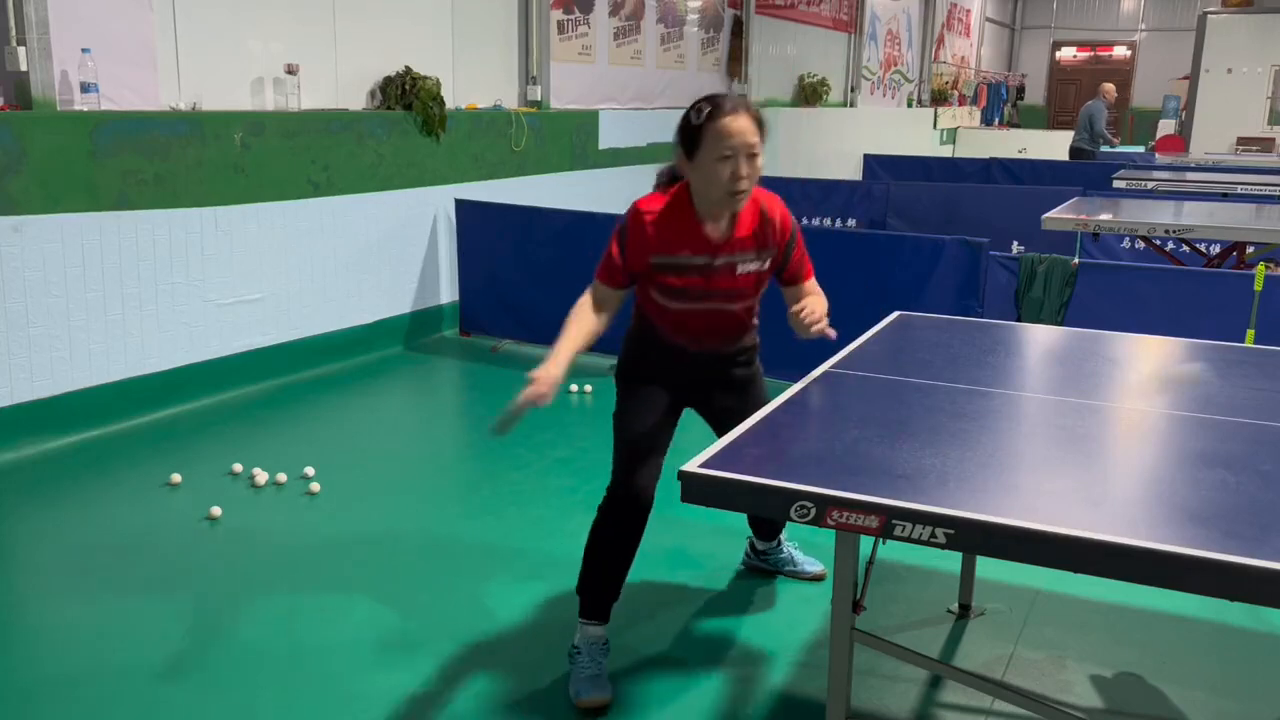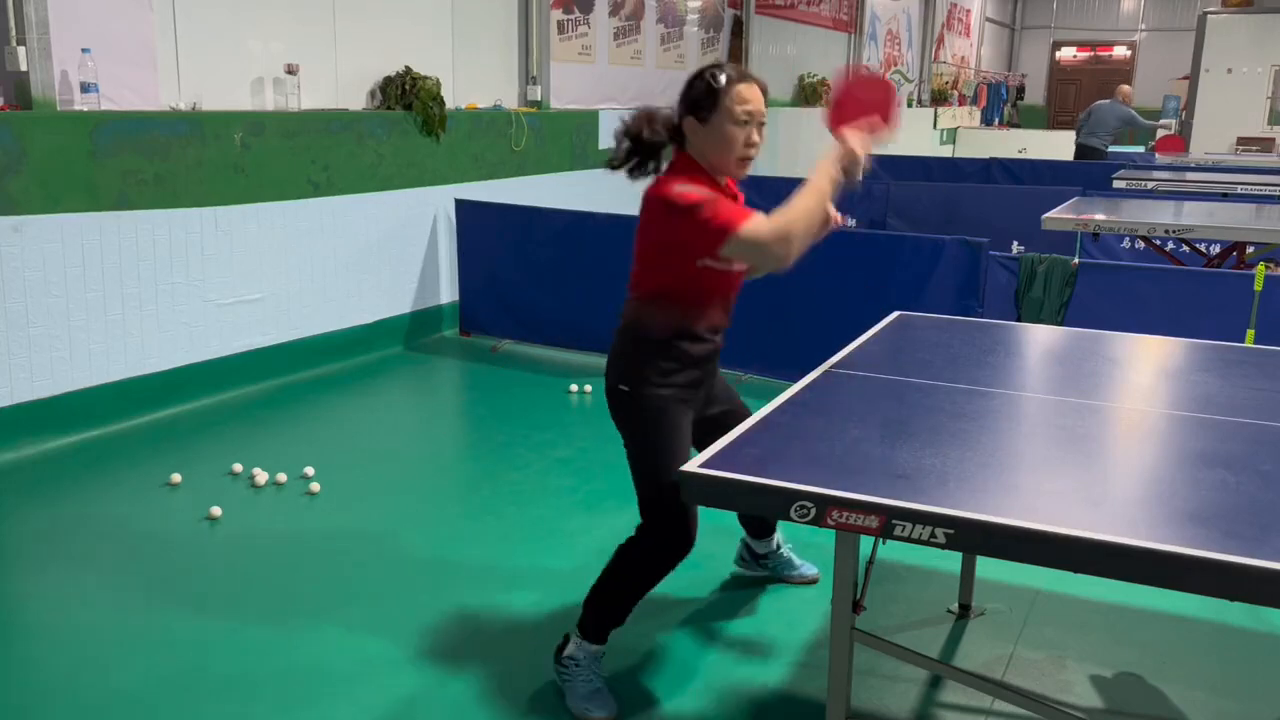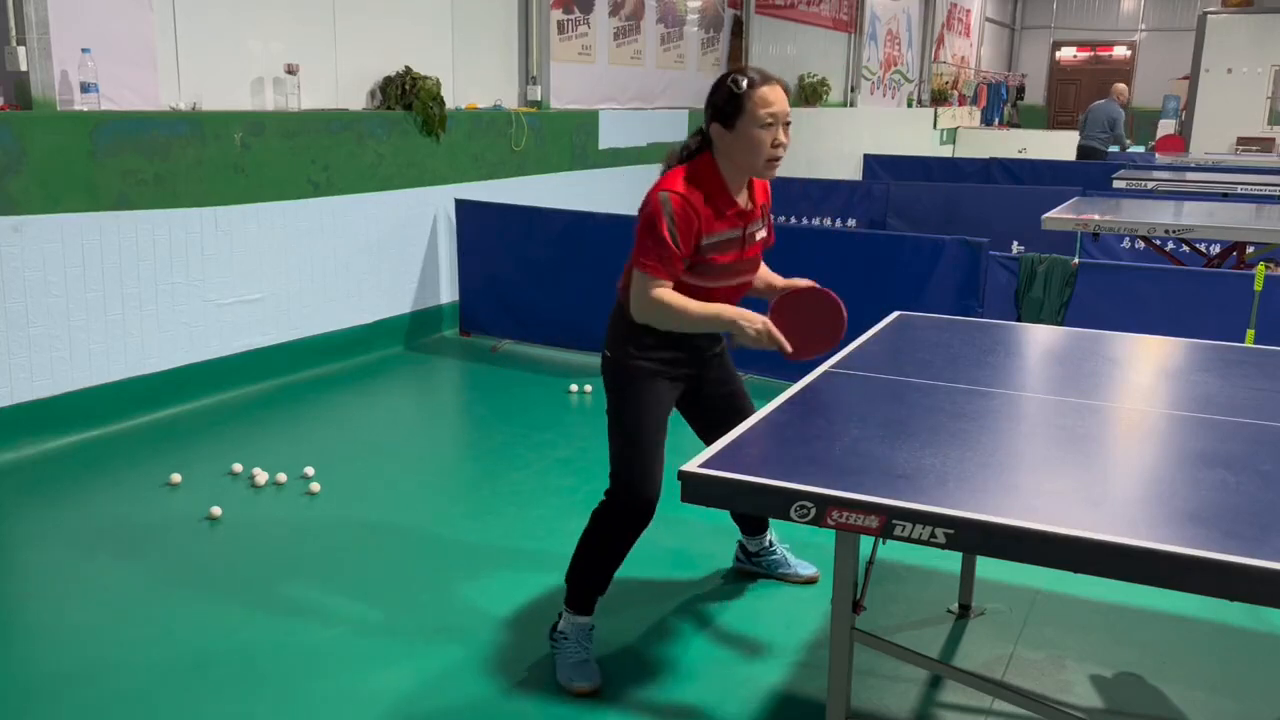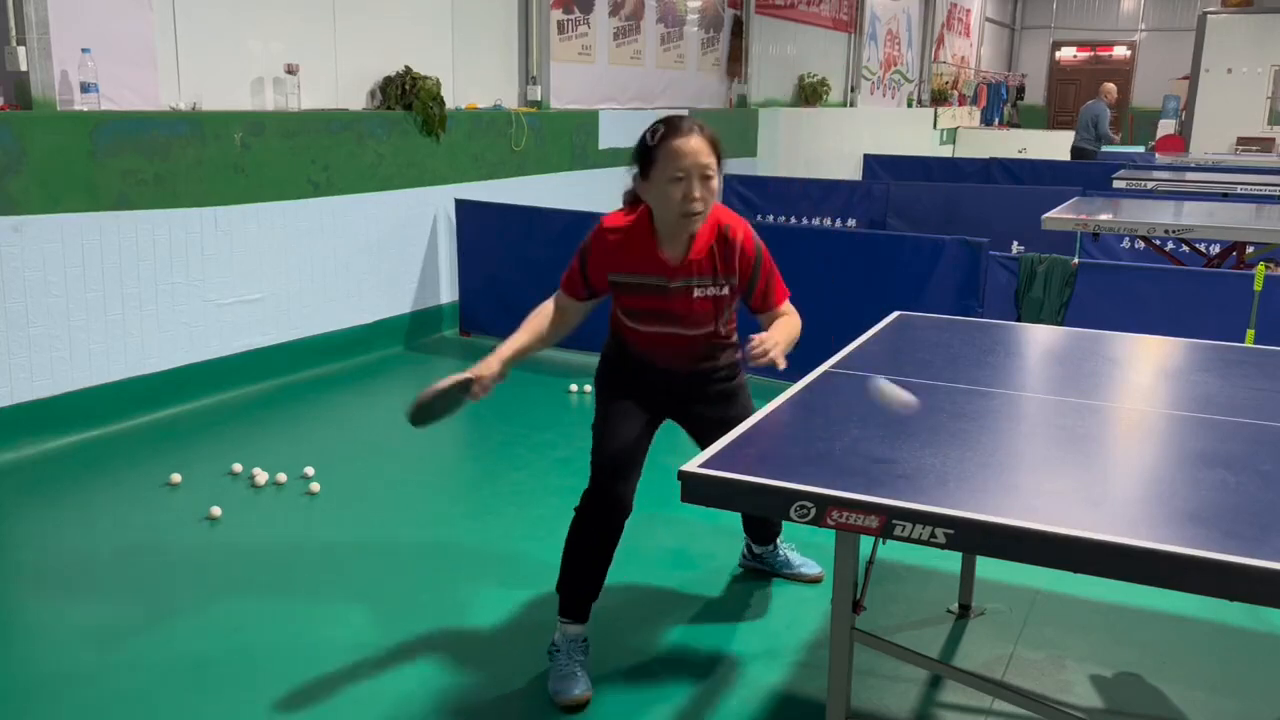
dt=0.5s
person 1, frame 1
left shoulder: (772, 217)
right shoulder: (647, 220)
left elbow: (806, 289)
right elbow: (599, 303)
left wrist: (810, 311)
right wrist: (555, 364)
left hip: (733, 364)
right hip: (656, 366)
right knee: (630, 497)
left ankle: (767, 547)
right ankle: (590, 639)
person 1, frame 2
left shoulder: (715, 183)
right shoulder: (680, 197)
left elbow: (752, 256)
right elbow: (772, 244)
left wrist: (812, 222)
right wrist: (837, 161)
left hip: (692, 370)
right hip: (649, 379)
right knee: (671, 529)
left ankle: (760, 549)
right ankle: (579, 652)
person 1, frame 3
left shoulder: (758, 191)
right shoulder: (676, 199)
right elbow: (646, 302)
left wrist: (786, 290)
right wrist: (729, 318)
left hip: (704, 350)
right hip: (644, 354)
right knee: (634, 495)
left ankle: (756, 548)
right ankle: (573, 625)
person 1, frame 4
left shoulder: (736, 239)
right shoulder: (611, 239)
left elbow: (780, 312)
right elbow: (562, 311)
left wrist: (777, 340)
right wrist: (496, 362)
left hip: (713, 380)
right hip: (634, 378)
right knee: (607, 499)
left ankle: (764, 551)
right ankle: (569, 638)
